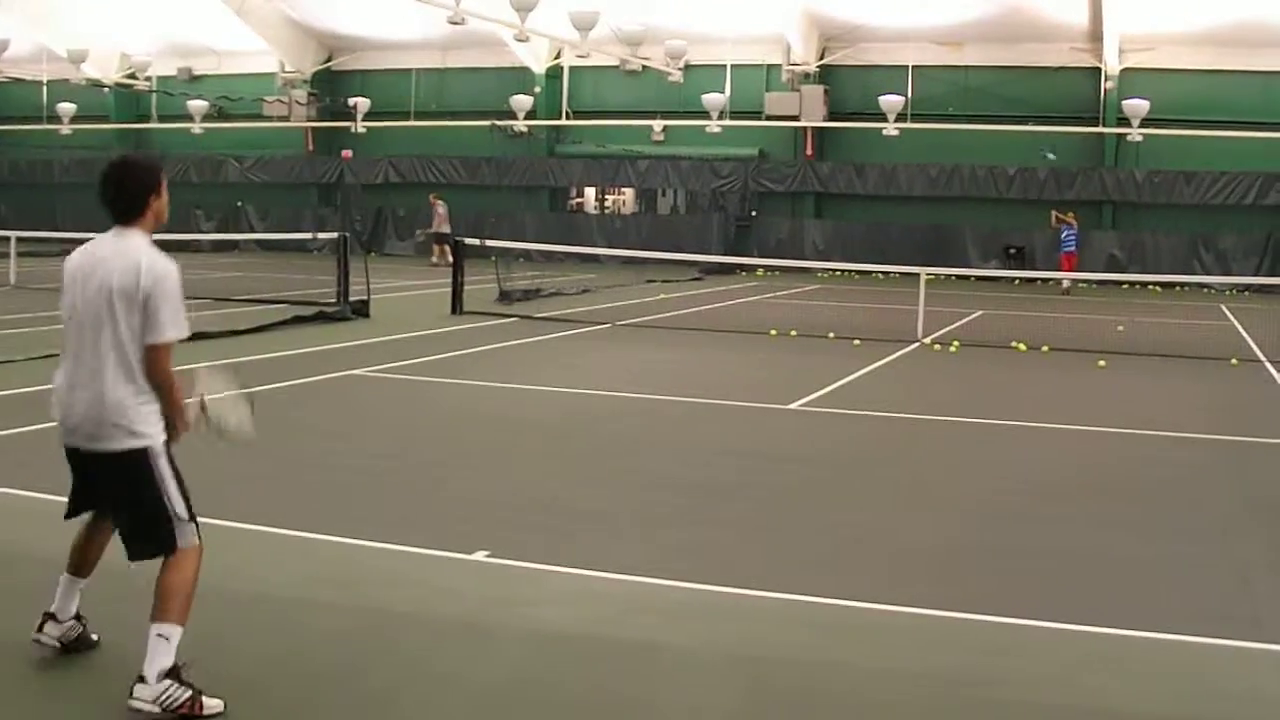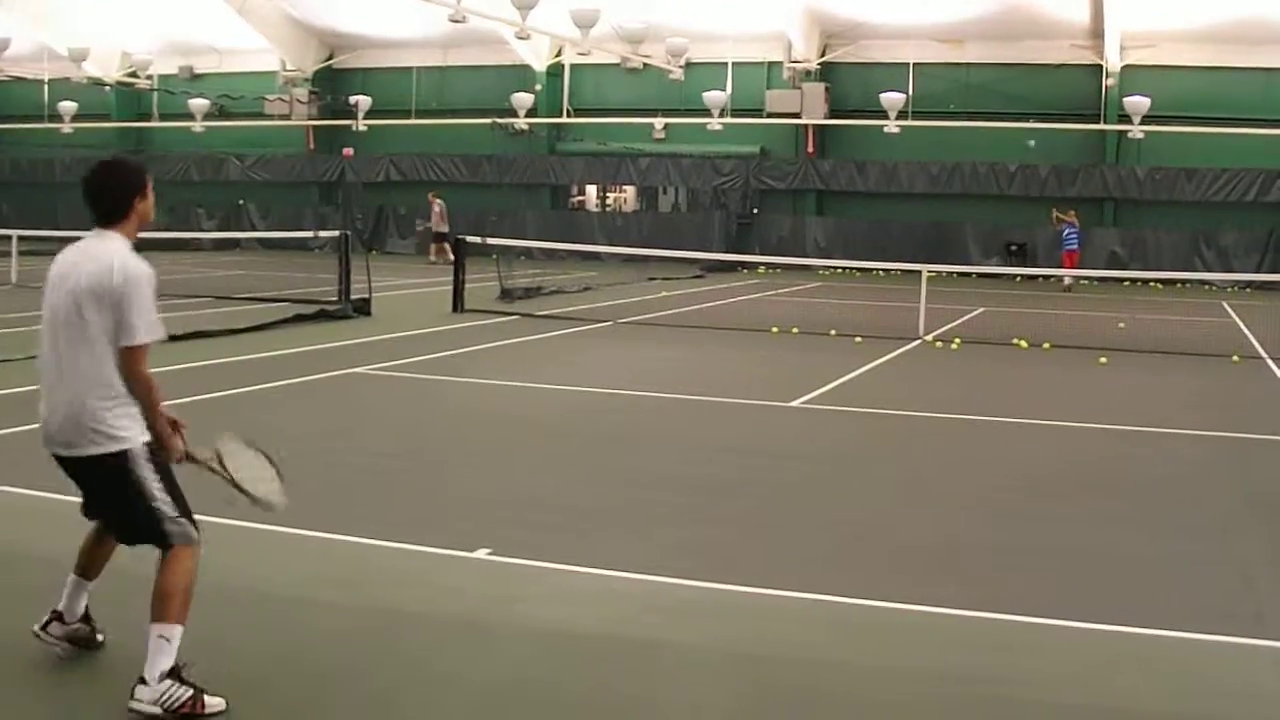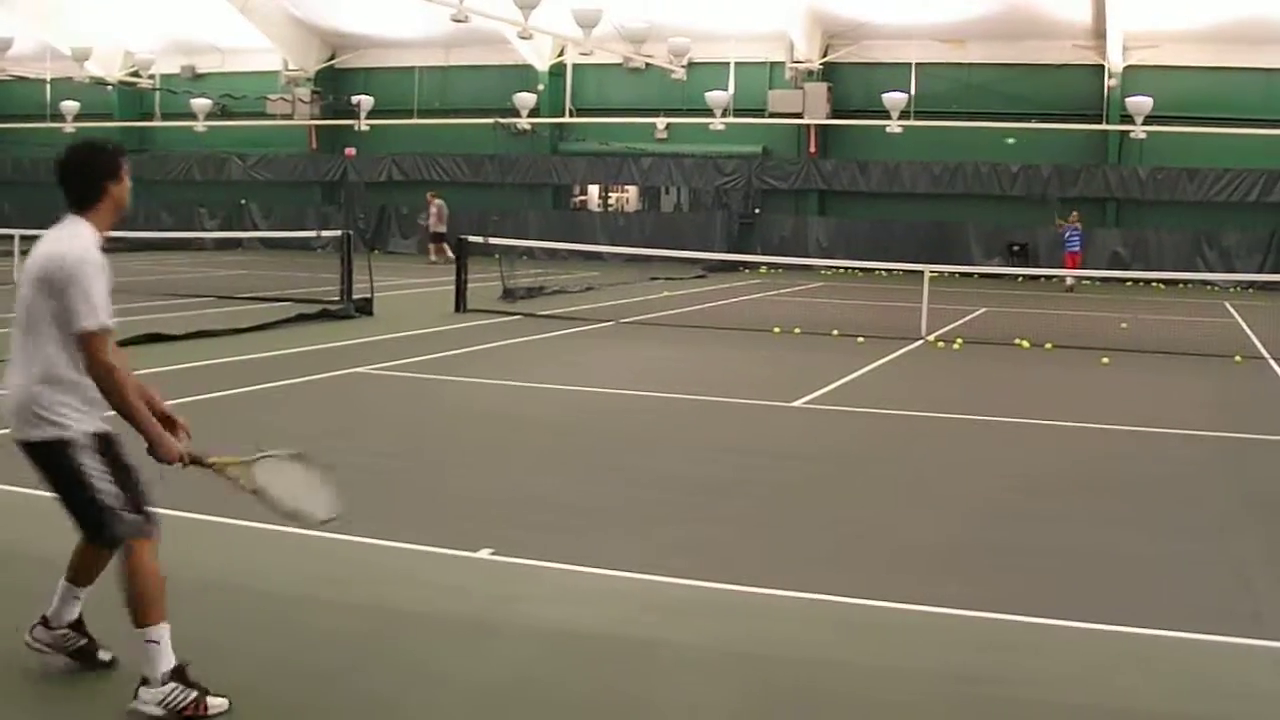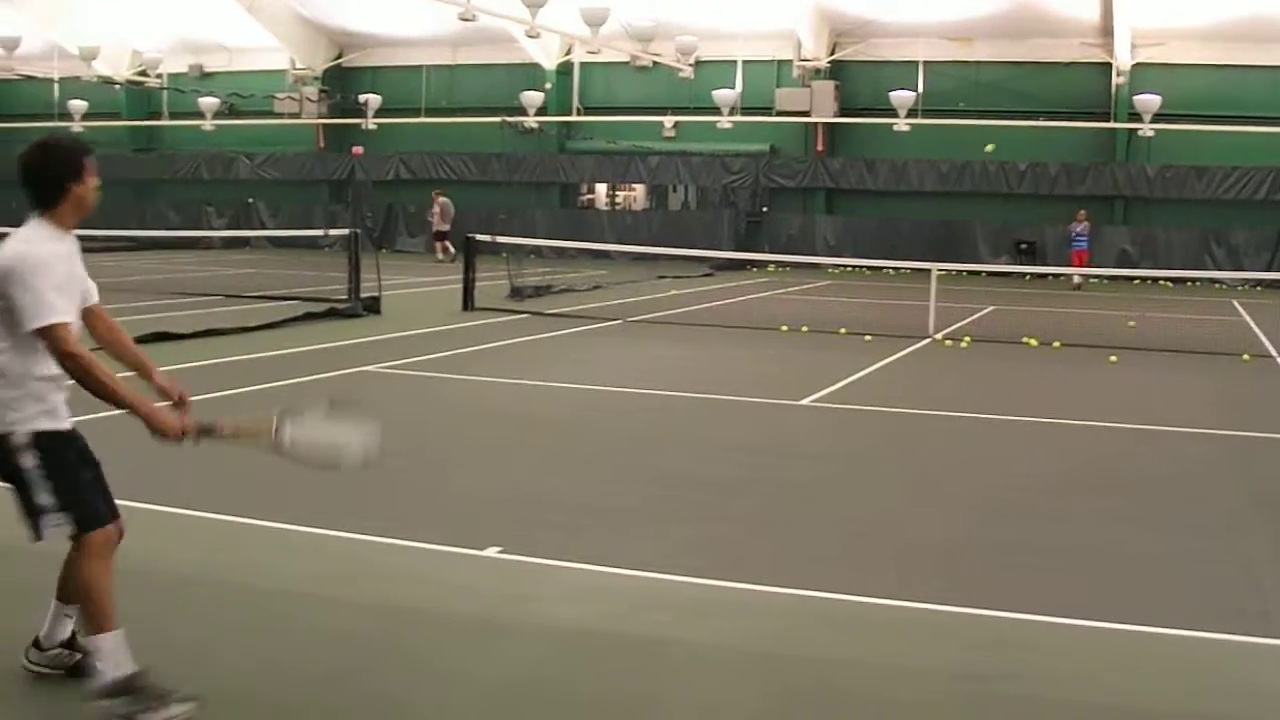
dt=0.1s
person 1, frame 1
left shoulder: (78, 259)
right shoulder: (155, 268)
right elbow: (159, 368)
left wrist: (159, 408)
right wrist: (178, 415)
left hip: (77, 423)
right hip: (129, 431)
left knee: (106, 514)
right knee: (183, 545)
left ankle: (60, 618)
person 1, frame 2
left shoulder: (66, 260)
right shoulder: (130, 269)
right elbow: (134, 369)
left wrist: (153, 418)
right wrist: (163, 433)
left hip: (63, 427)
right hip: (108, 431)
left knee: (117, 516)
right knee: (180, 542)
left ankle: (66, 619)
person 1, frame 3
left shoulder: (64, 245)
right shoulder: (78, 254)
right elbow: (97, 359)
left wrist: (147, 398)
right wrist: (153, 432)
left hip: (61, 414)
right hip: (59, 420)
left knee: (111, 526)
right knee: (138, 536)
left ankle: (56, 625)
person 1, frame 4
left shoulder: (58, 246)
left elbow: (98, 320)
right elbow: (68, 353)
left wrist: (154, 377)
right wrist: (144, 411)
left knee: (100, 526)
right knee: (97, 534)
left ankle: (53, 643)
